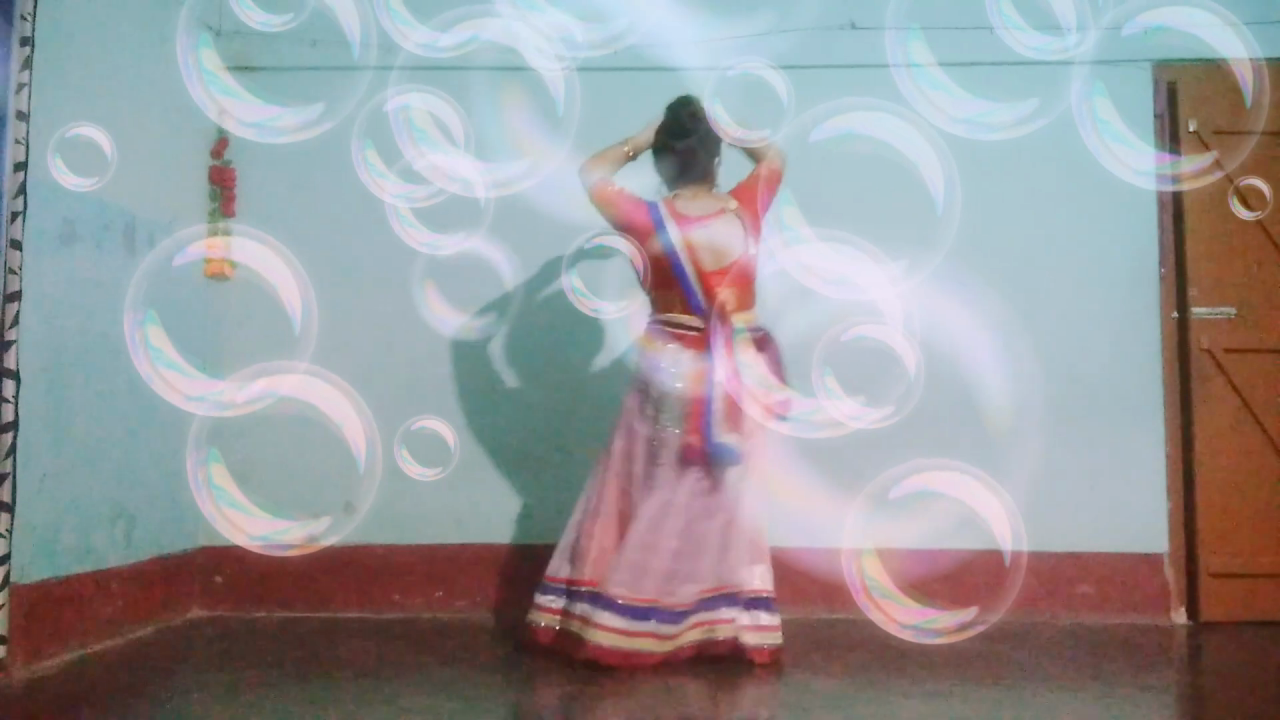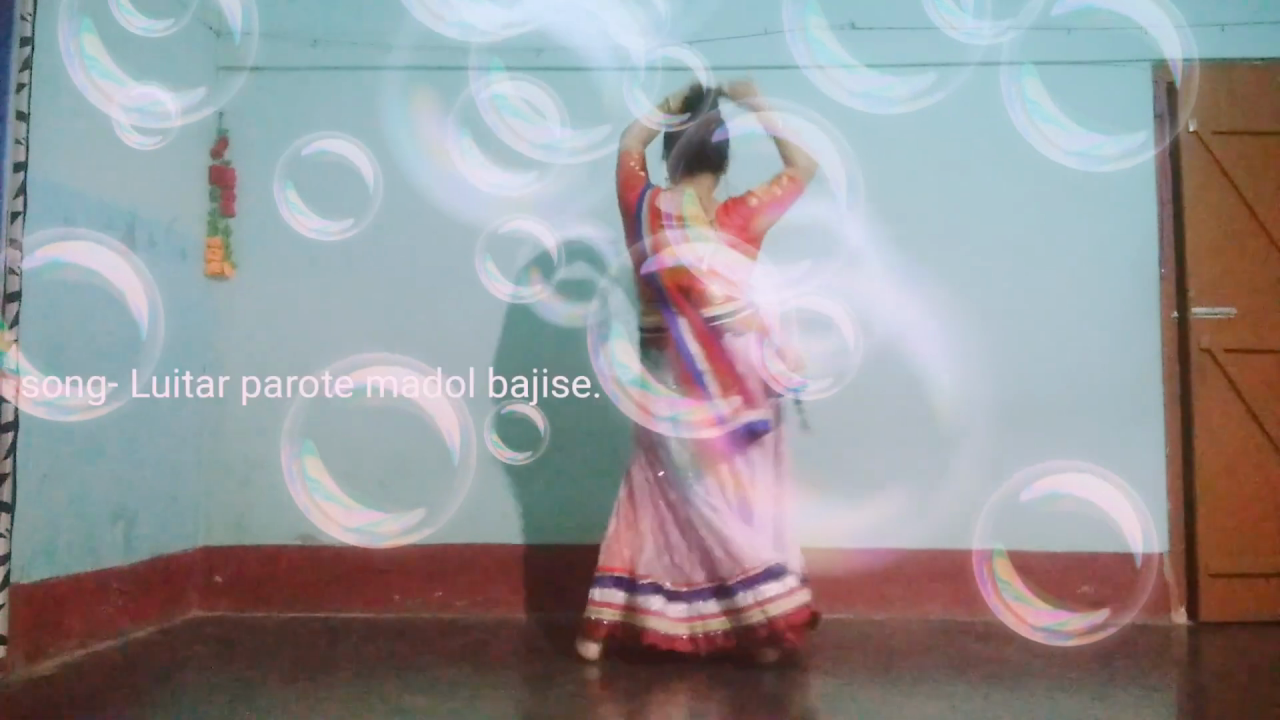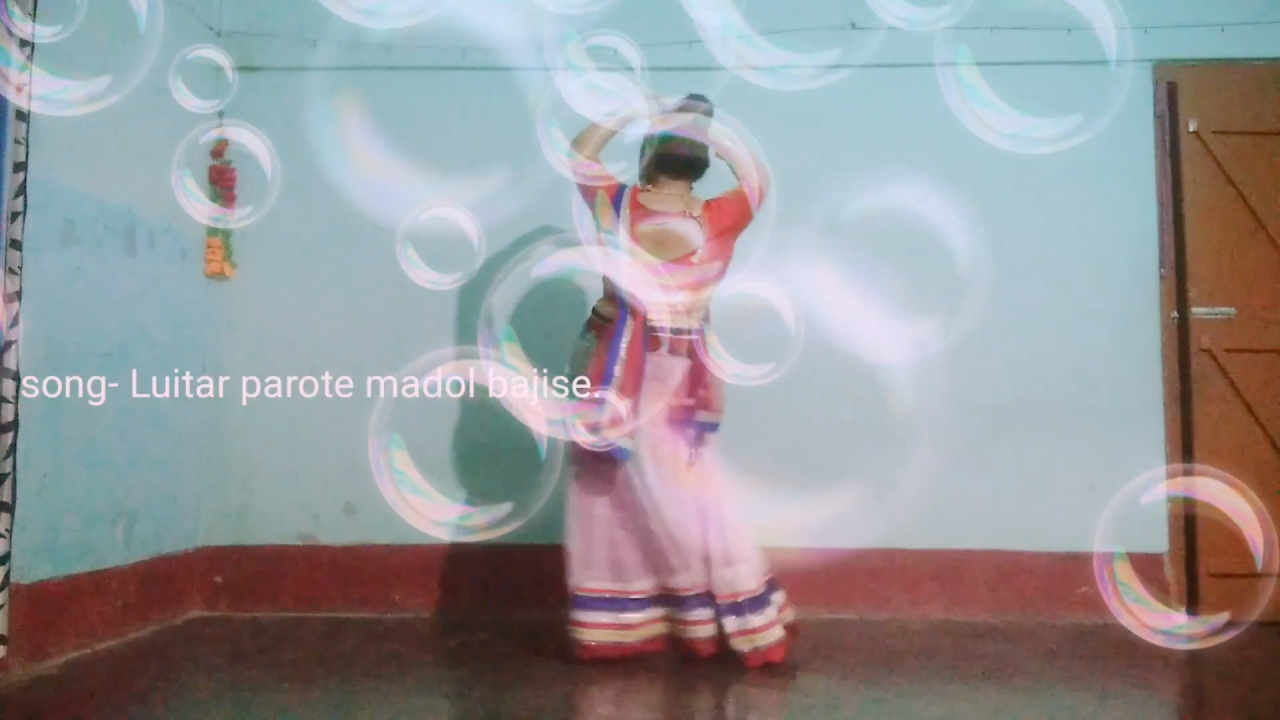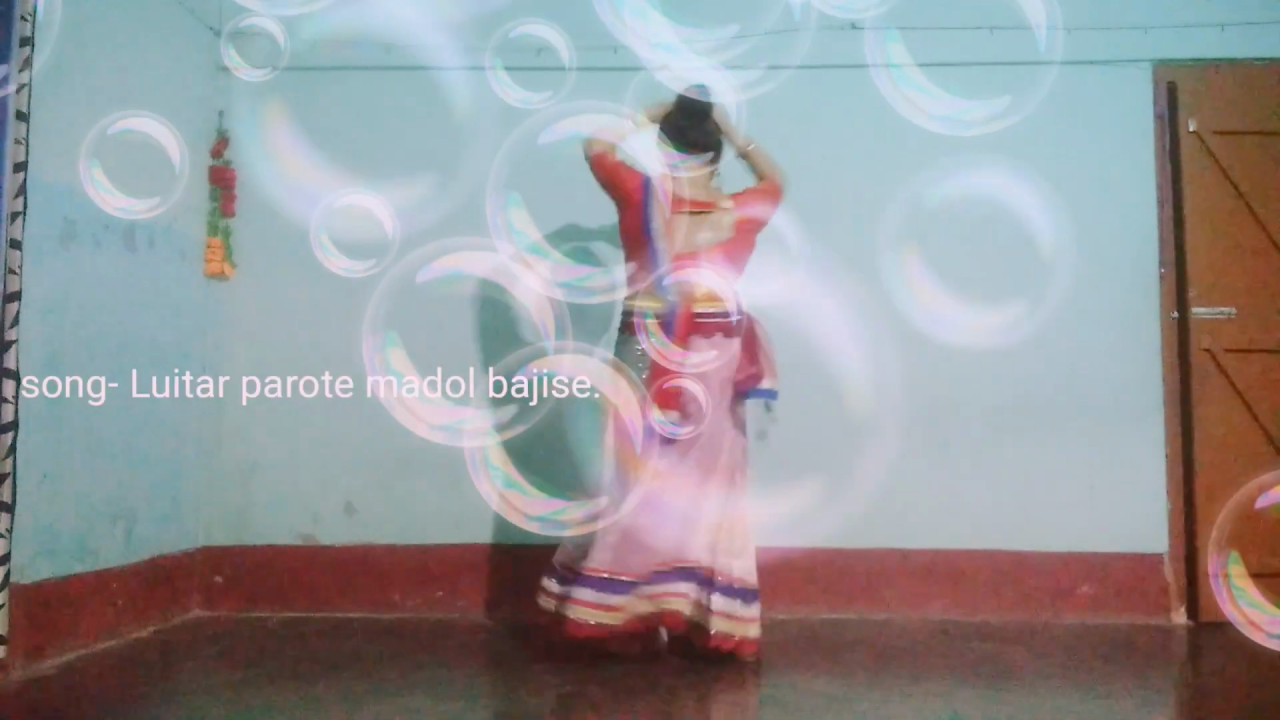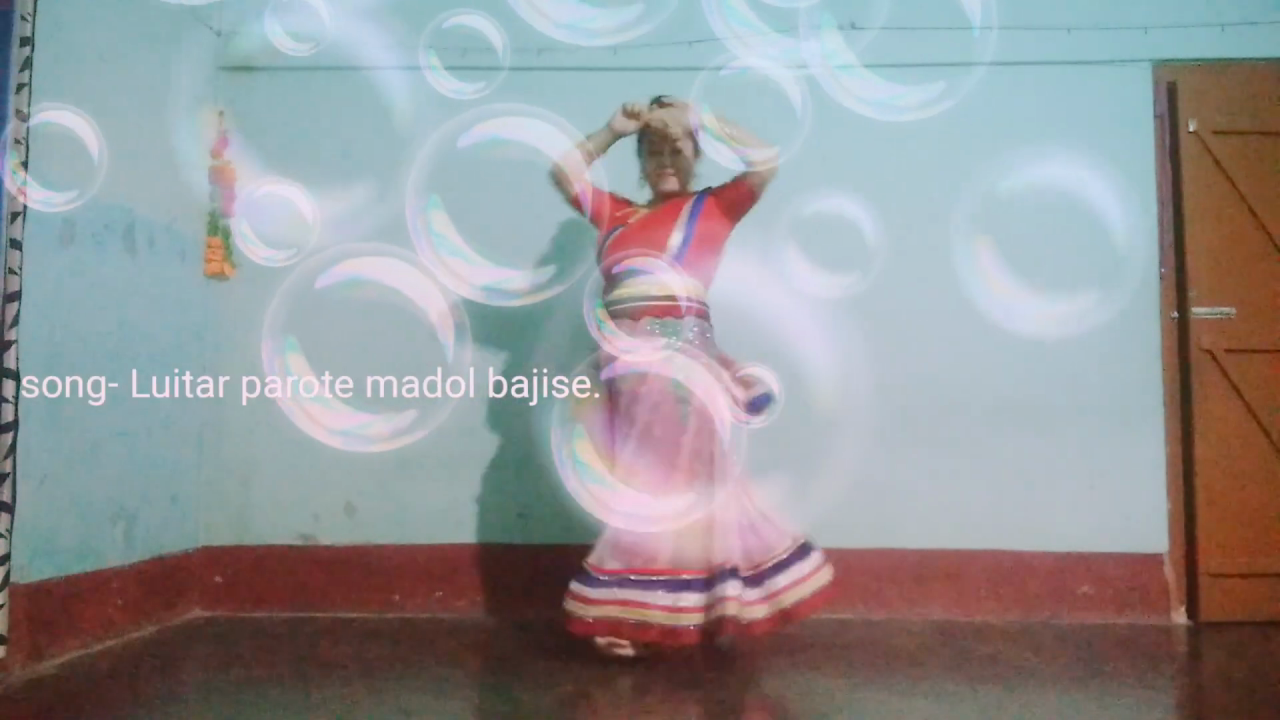
dt=0.5s
person 1, frame 1
left shoulder: (646, 220)
right shoulder: (744, 213)
left elbow: (590, 177)
right elbow: (774, 160)
left wrist: (642, 140)
right wrist: (722, 136)
left hip: (669, 378)
right hip: (734, 379)
left knee: (638, 501)
right knee: (728, 506)
left ankle: (600, 630)
right ankle: (750, 634)
person 1, frame 2
left shoulder: (640, 205)
right shoulder: (738, 219)
left elbow: (628, 148)
right elbow: (804, 166)
left wrist: (671, 107)
right wrist: (756, 107)
left hip: (668, 375)
right hip: (738, 371)
left knee: (653, 498)
right knee: (749, 498)
left ankle: (603, 629)
right ankle: (763, 624)
person 1, frame 3
left shoulder: (616, 204)
right shoulder: (715, 220)
left elbow: (581, 147)
right elbow: (756, 177)
right wrist: (706, 126)
left hip: (608, 368)
right hip: (674, 379)
left knee: (604, 498)
right knee: (690, 499)
left ankle: (605, 629)
right ankle: (747, 632)
person 1, frame 4
left shoulder: (643, 197)
right shoulder: (744, 212)
left elbow: (596, 146)
right elbow: (774, 179)
left wrist: (656, 114)
right wrist: (732, 133)
left hip: (650, 361)
right hip: (716, 364)
left knee: (642, 488)
right knee: (712, 491)
left ankle: (621, 618)
right ankle: (722, 627)
person 1, frame 5
left shoulder: (712, 208)
right shoulder: (616, 212)
left elbow: (766, 163)
right elbow: (563, 172)
left wrist: (696, 119)
right wrist: (610, 131)
left hip: (681, 354)
left knee: (671, 479)
right knee: (644, 483)
left ankle: (639, 619)
